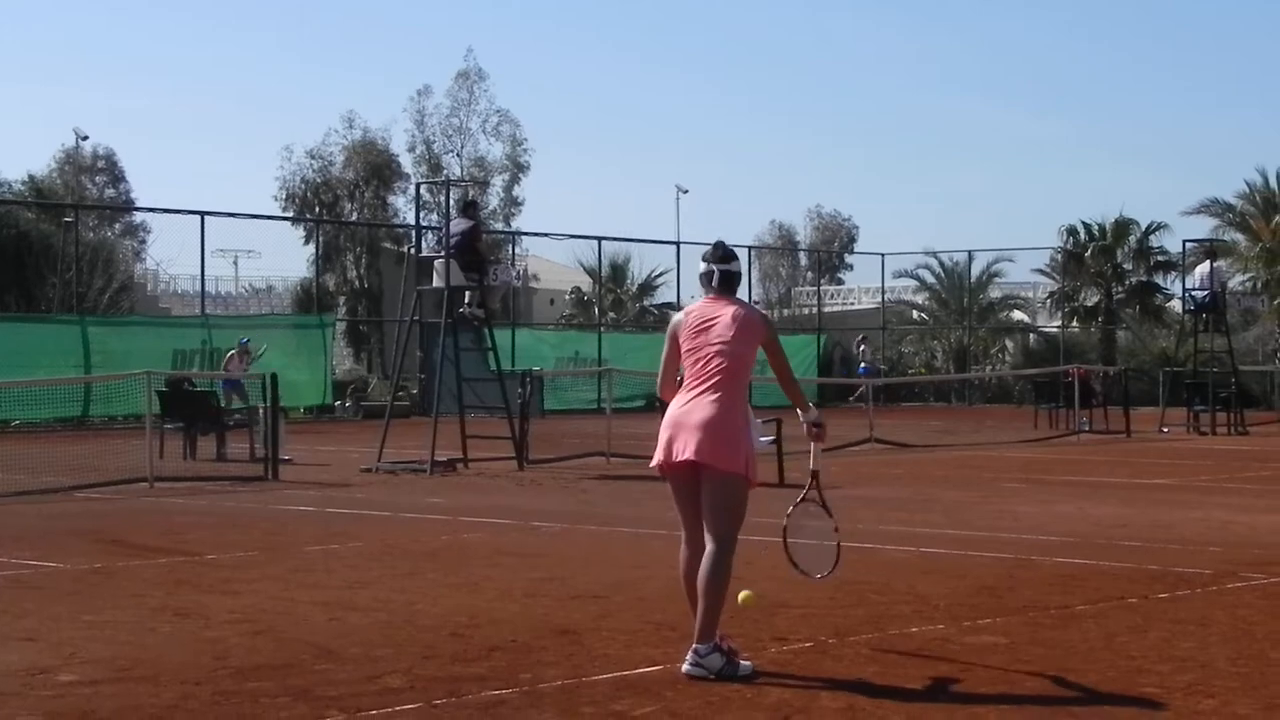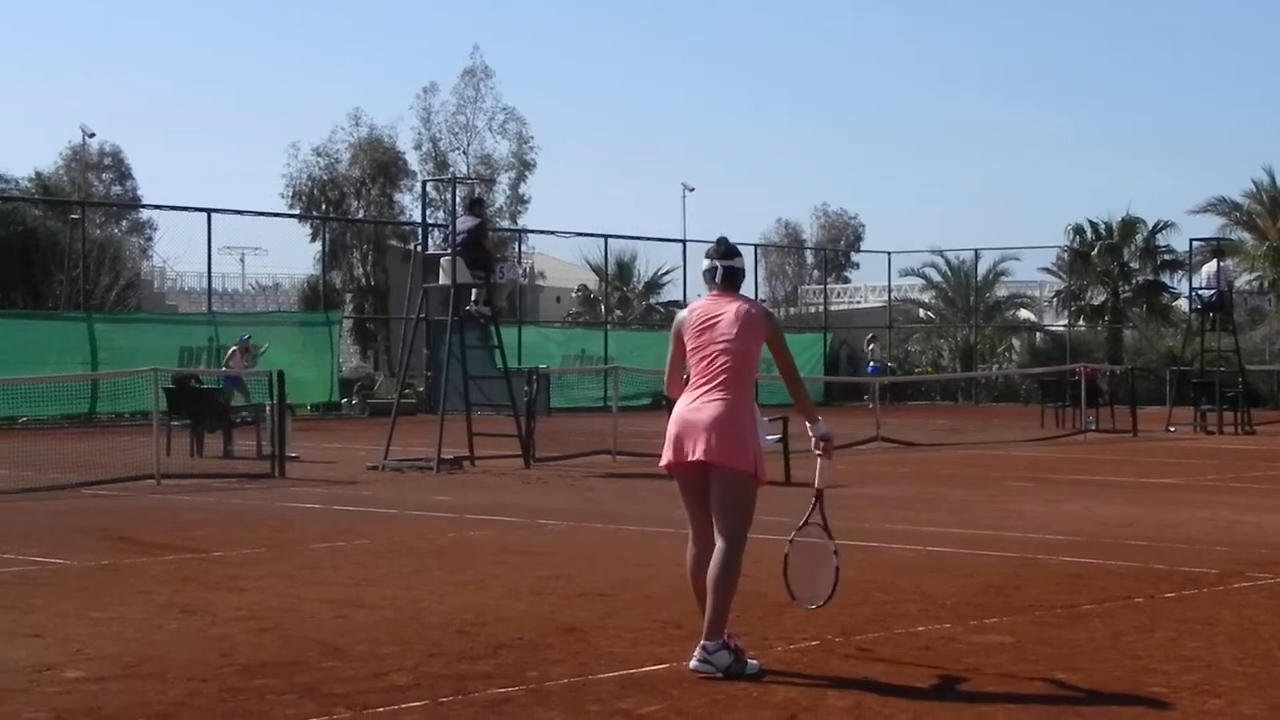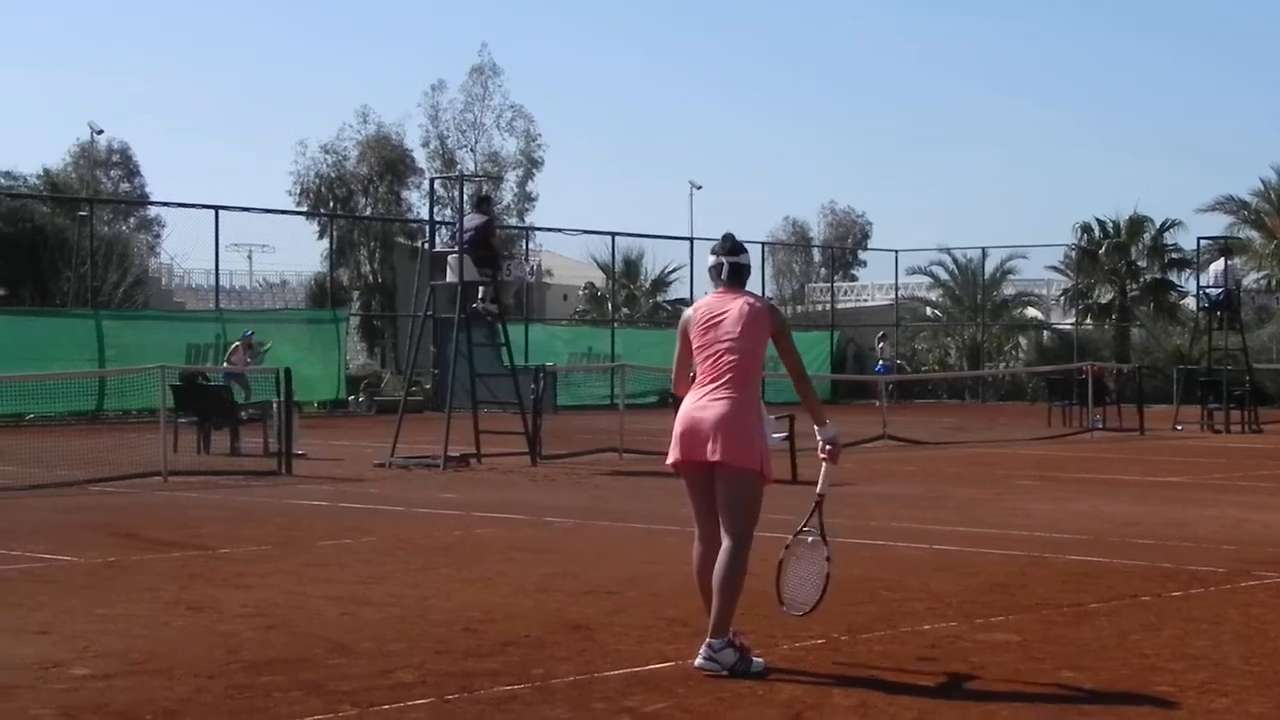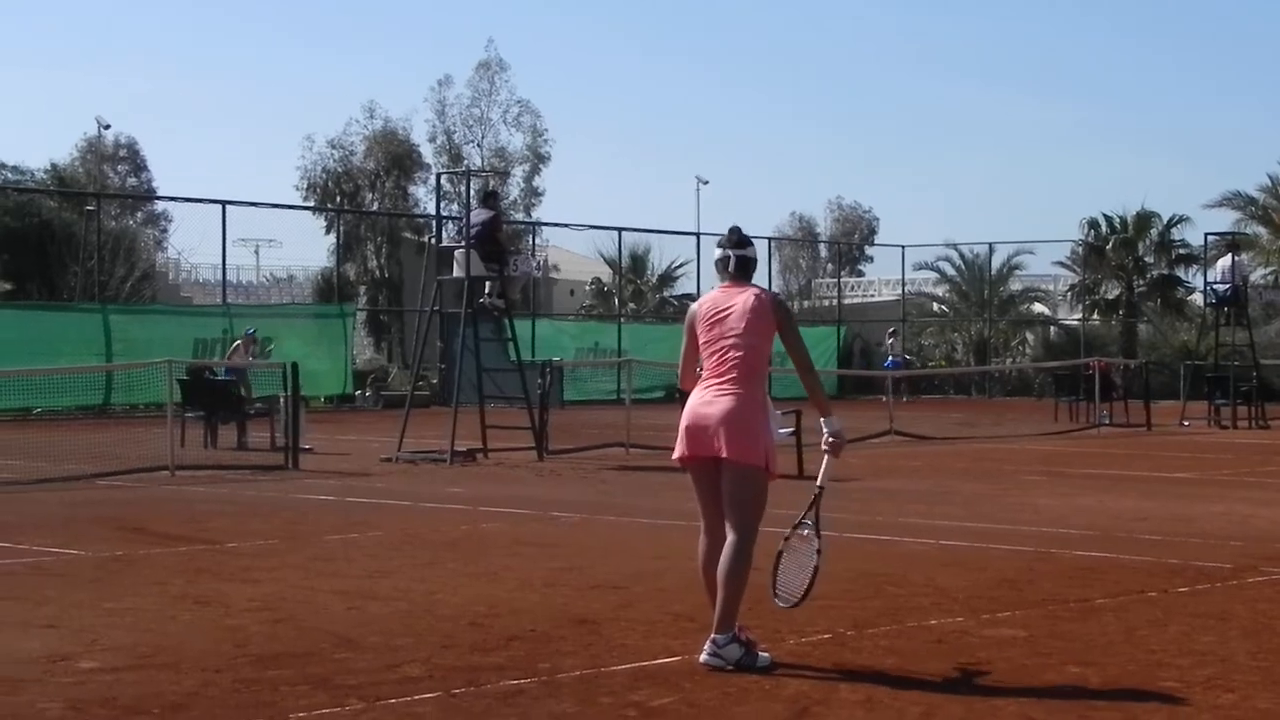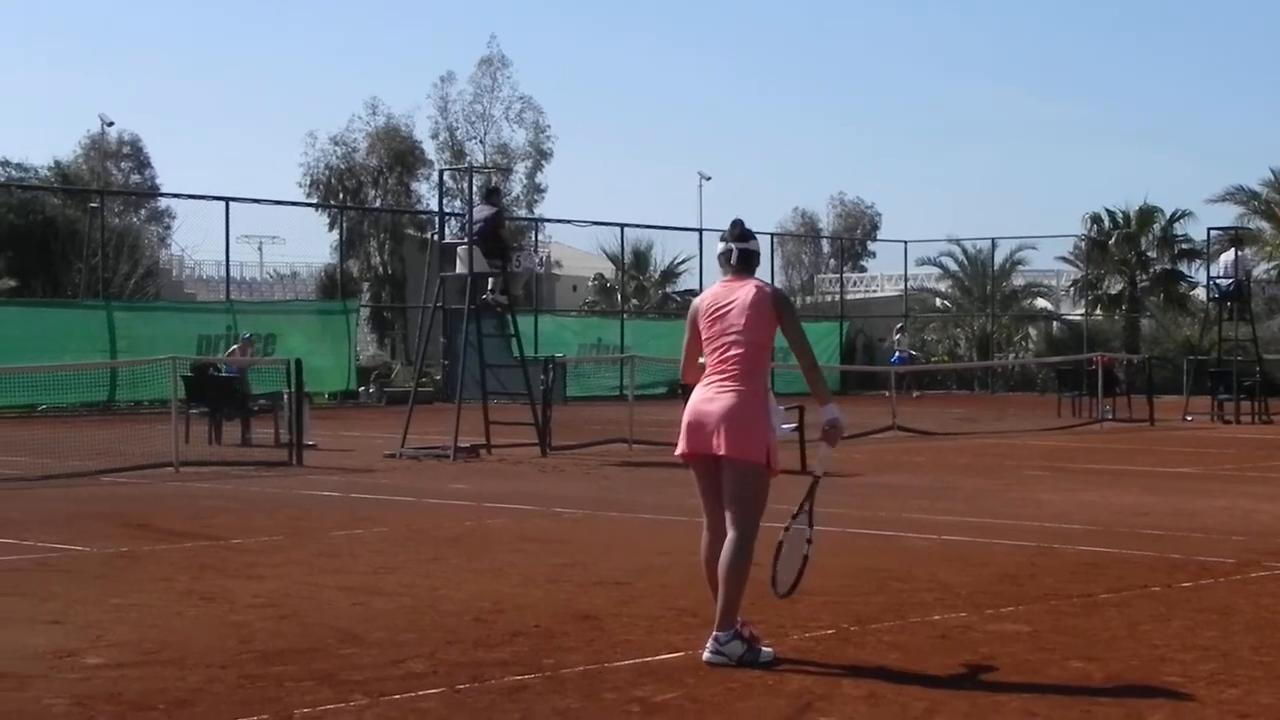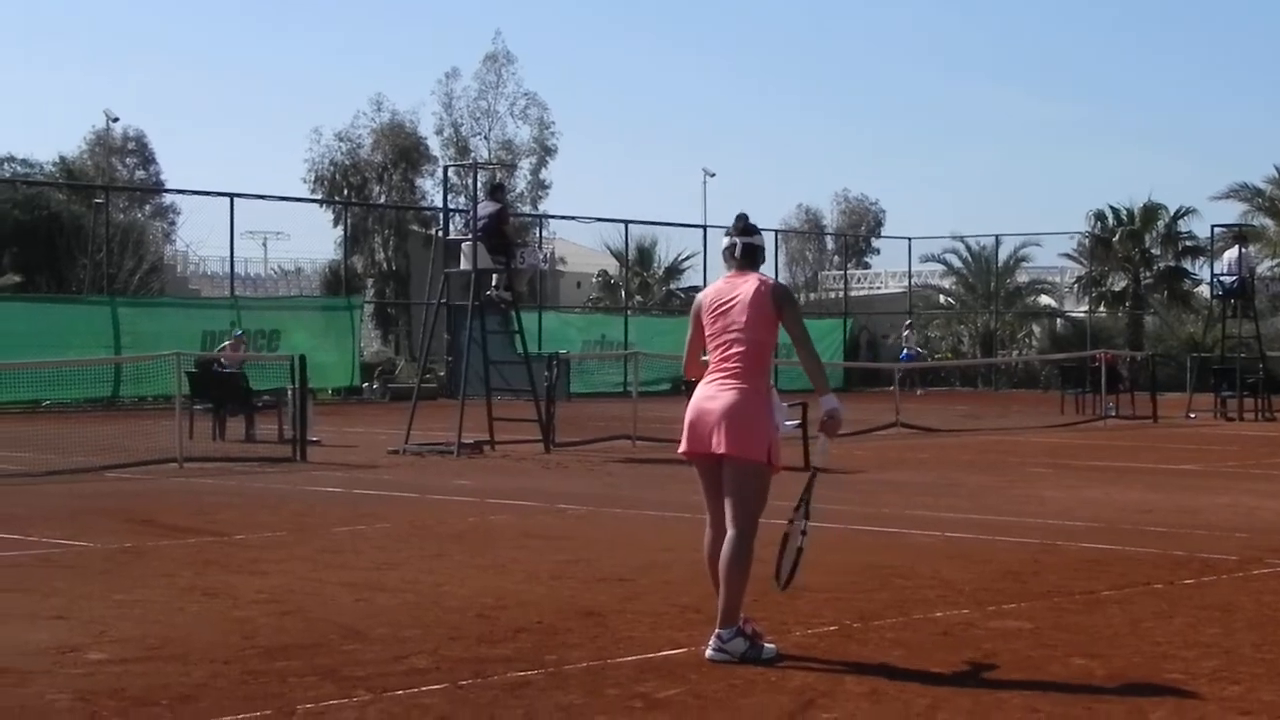
dt=0.1s
person 1, frame 1
left shoulder: (681, 319)
right shoulder: (755, 319)
right elbow: (786, 379)
right wrist: (809, 415)
left hip: (678, 424)
right hip: (721, 428)
left knee: (694, 538)
right knee: (720, 542)
left ankle: (707, 639)
right ankle: (703, 650)
person 1, frame 2
left shoulder: (685, 317)
right shoulder: (759, 315)
right elbow: (792, 379)
right wrist: (817, 426)
left hip: (684, 423)
right hip: (728, 426)
left knee: (702, 537)
right knee: (730, 539)
left ankle: (714, 638)
right ankle: (711, 647)
person 1, frame 3
left shoulder: (691, 314)
right shoulder: (765, 311)
right elbow: (799, 377)
right wrist: (825, 429)
left hip: (691, 421)
right hip: (735, 424)
left knee: (707, 535)
right knee: (736, 538)
left ankle: (719, 637)
right ankle: (716, 645)
person 1, frame 4
left shoulder: (698, 308)
right shoulder: (770, 304)
right elbow: (804, 367)
right wrist: (829, 422)
left hip: (697, 416)
right hip: (741, 419)
left knee: (714, 529)
right knee: (741, 533)
left ankle: (725, 630)
right ankle: (721, 641)
person 1, frame 5
left shoulder: (700, 302)
right shoulder: (772, 297)
right elbow: (806, 358)
right wrist: (829, 411)
left hip: (700, 411)
right hip: (743, 416)
left knee: (716, 525)
right knee: (741, 529)
left ankle: (728, 626)
right ankle: (724, 638)
person 1, frame 6
left shoulder: (704, 298)
right shoulder: (774, 292)
right elbow: (804, 347)
right wrist: (828, 401)
left hip: (703, 408)
right hip: (745, 412)
left knee: (719, 522)
right knee: (742, 526)
left ankle: (731, 622)
right ankle: (725, 636)
